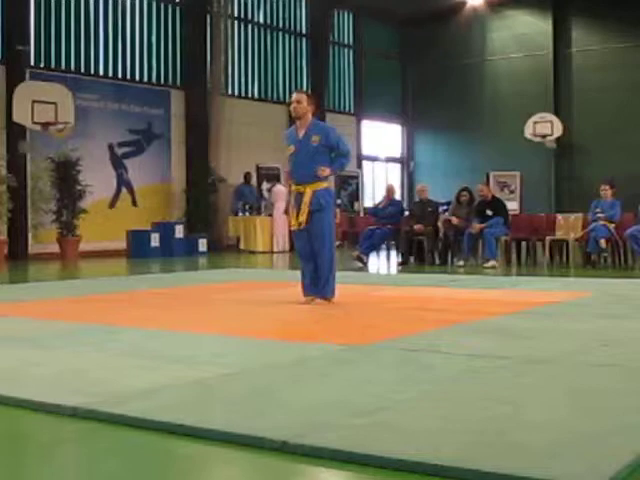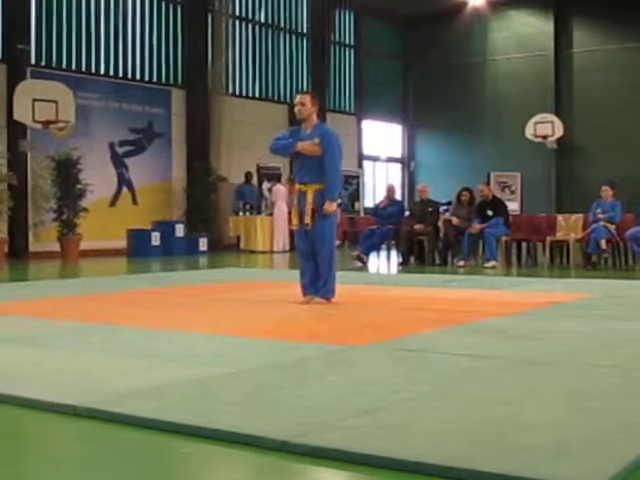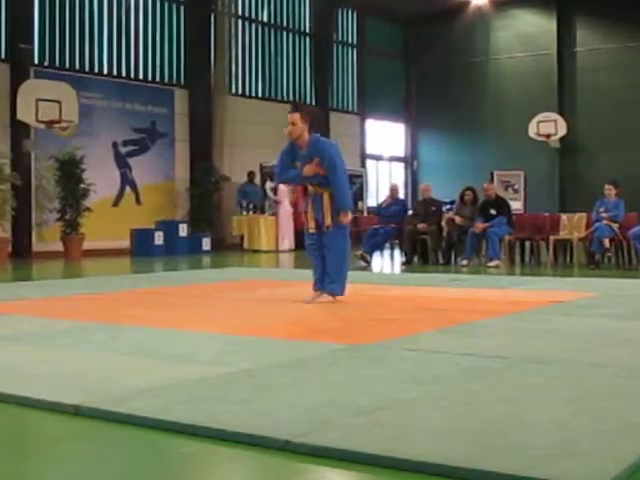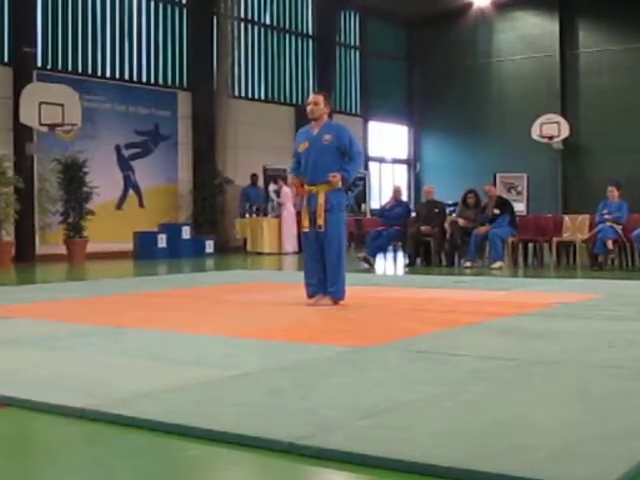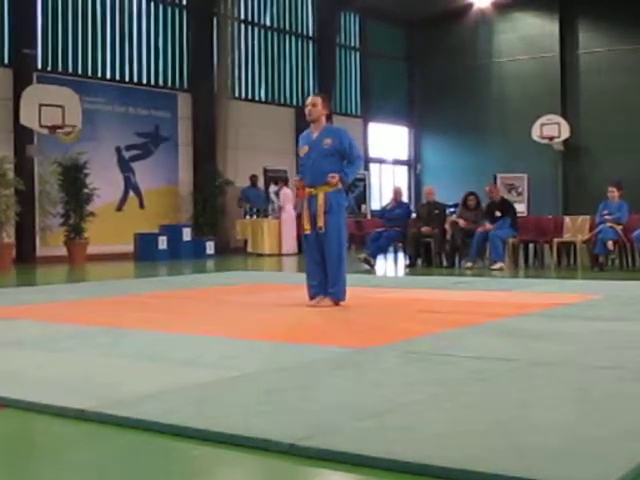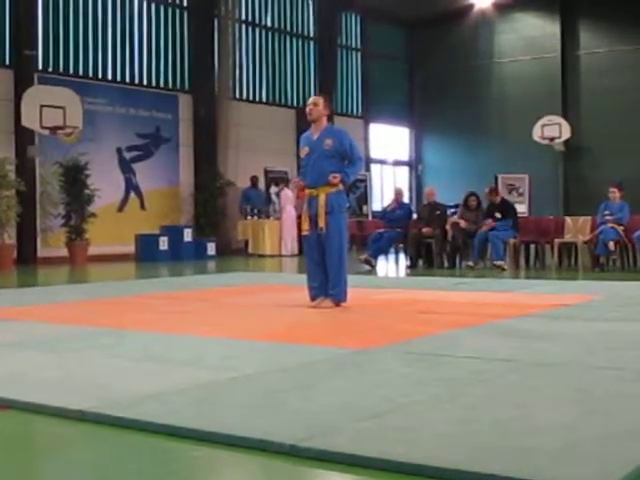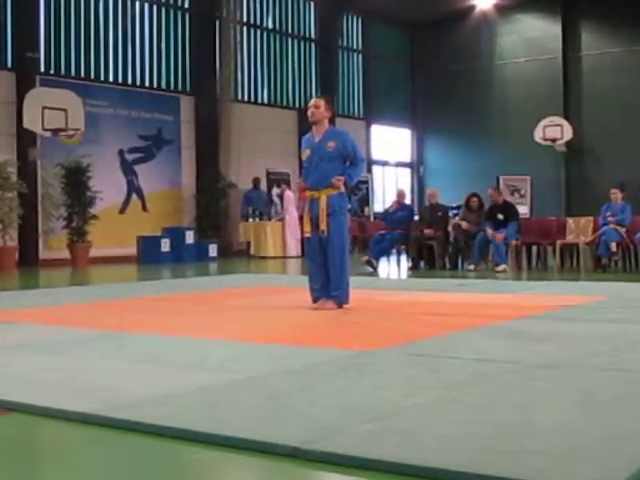
dt=0.7s
person 1, frame 1
left shoulder: (325, 131)
right shoulder: (289, 135)
left elbow: (344, 154)
left wrist: (331, 170)
right wrist: (294, 192)
left hip: (319, 196)
right hip: (298, 197)
left knee: (323, 247)
right knee: (303, 248)
left ankle: (325, 292)
right ankle: (311, 290)
person 1, frame 2
left shoulder: (327, 134)
right shoulder: (294, 133)
left elbow: (333, 168)
right elbow: (275, 145)
left wrist: (332, 199)
right wrist: (297, 147)
left hip: (322, 196)
right hip: (301, 196)
left knee: (323, 246)
right knee: (304, 247)
left ankle: (325, 292)
right ankle: (310, 290)
person 1, frame 3
left shoulder: (325, 147)
right shoulder: (290, 150)
left elbow: (340, 180)
right elbow: (280, 175)
left wrist: (345, 210)
right wrist: (303, 172)
left hip: (334, 198)
right hip: (315, 199)
left knee: (335, 243)
right knee: (314, 243)
left ankle: (332, 289)
right ankle: (320, 287)
person 1, frame 4
left shoulder: (339, 131)
right shoulder: (302, 134)
left elbow: (357, 156)
left wrist: (344, 175)
right wrist: (295, 176)
left hip: (332, 197)
right hip: (309, 197)
left knee: (333, 246)
right knee: (311, 246)
left ankle: (333, 294)
right ankle: (316, 291)
person 1, frame 5
left shoulder: (338, 134)
right shoulder: (303, 138)
left elbow: (356, 160)
left wrist: (342, 177)
right wrist: (300, 180)
left hip: (332, 198)
right hip: (310, 200)
left knee: (333, 247)
right knee: (312, 248)
left ankle: (334, 294)
right ankle: (317, 292)
person 1, frame 6
left shoulder: (339, 135)
right shoulder: (304, 139)
left elbow: (357, 161)
left wrist: (344, 177)
right wrist: (301, 181)
left hip: (332, 199)
right hip: (310, 201)
left knee: (334, 248)
right knee: (312, 250)
left ankle: (335, 295)
right ankle: (318, 294)
person 1, frame 7
left shoulder: (341, 137)
right shoulder: (305, 141)
left elbow: (359, 162)
left wrist: (347, 180)
right wrist: (302, 182)
left hip: (334, 201)
right hip: (311, 202)
left knee: (336, 250)
right knee: (313, 251)
left ankle: (337, 297)
right ankle: (319, 295)
